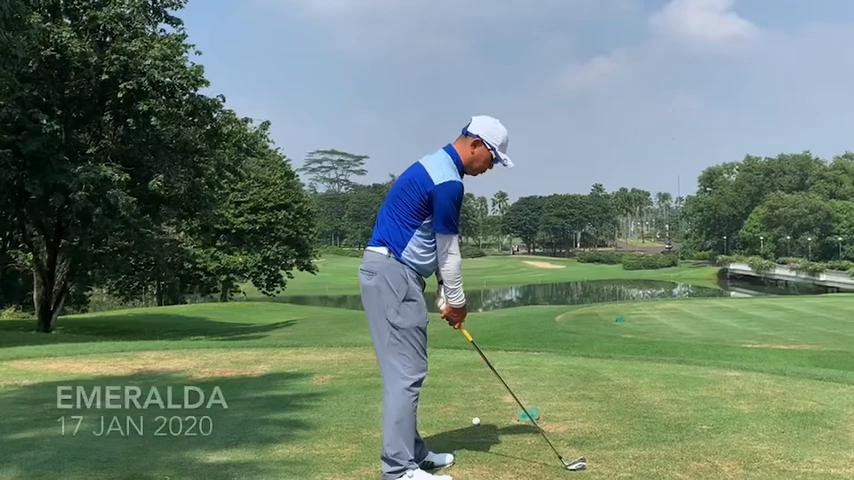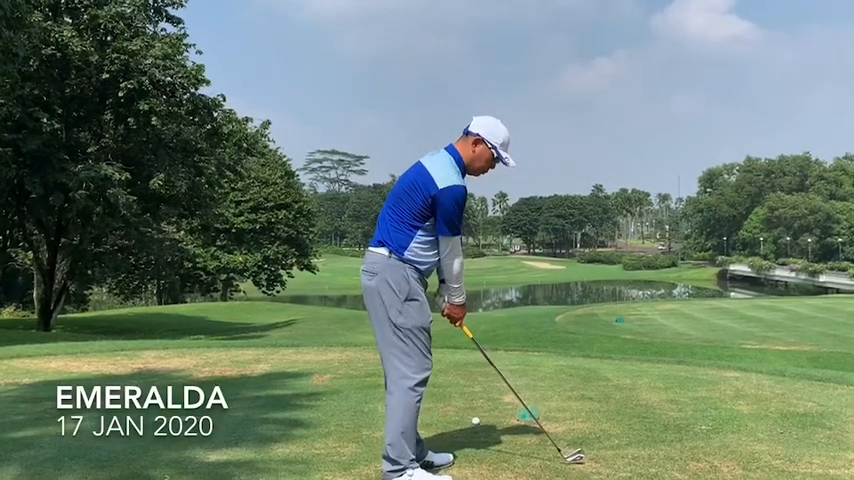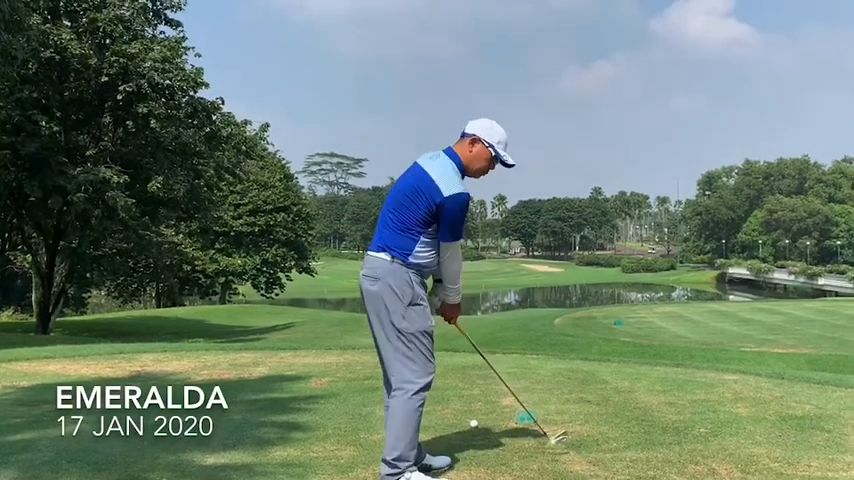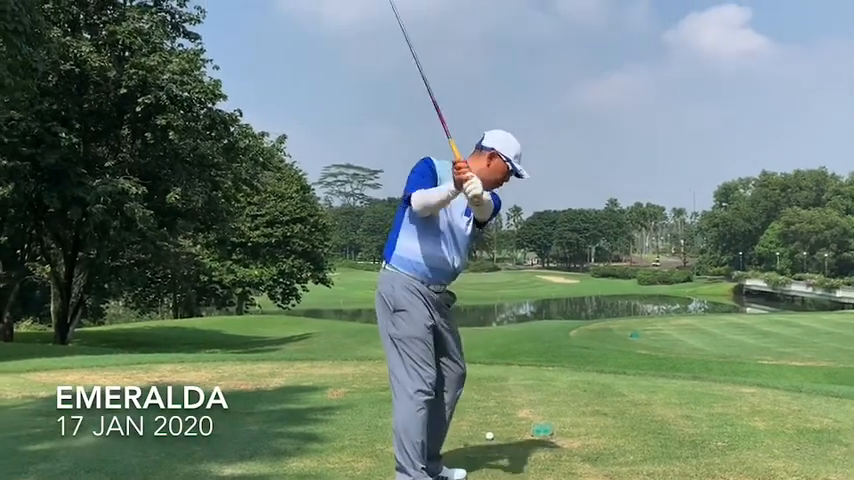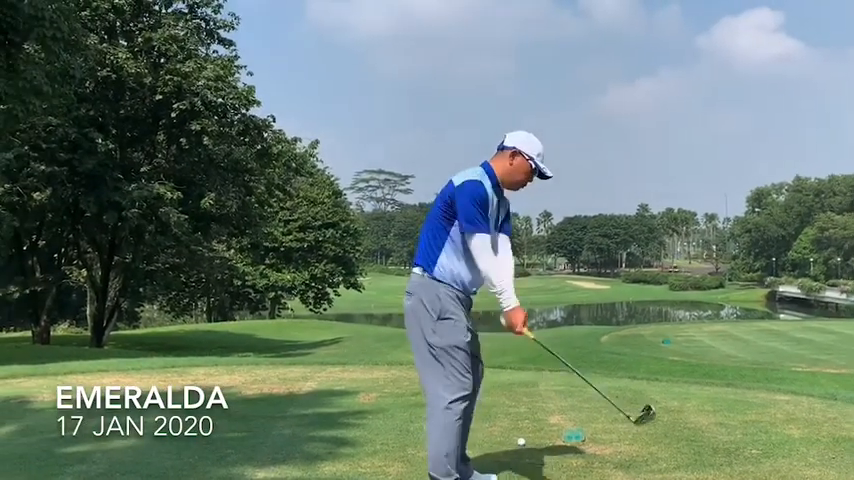
dt=1s
person 1, frame 1
left shoulder: (437, 166)
right shoulder: (448, 181)
left elbow: (441, 245)
right elbow: (449, 249)
left wrist: (447, 291)
right wrist: (457, 300)
left hip: (394, 271)
right hip: (393, 273)
left knee: (407, 368)
right knee: (406, 371)
left ankle: (411, 450)
person 1, frame 2
left shoulder: (437, 164)
right shoulder: (451, 184)
right elbow: (451, 250)
left wrist: (446, 287)
right wrist: (456, 298)
left hip: (392, 271)
right hip: (395, 274)
left knee: (406, 368)
right knee: (410, 370)
left ankle: (410, 451)
person 1, frame 3
left shoulder: (431, 163)
right shoulder: (454, 191)
right elbow: (451, 253)
left wrist: (439, 282)
right wrist: (451, 297)
left hip: (383, 274)
right hip: (397, 278)
left knee: (401, 373)
right knee: (414, 375)
person 1, frame 4
left shoulder: (488, 199)
right shoulder: (430, 168)
left elbow: (481, 207)
right elbow: (420, 203)
left wrist: (469, 184)
right wrist: (454, 187)
left hip: (437, 293)
right hip: (403, 288)
left knee: (451, 377)
right knee: (416, 384)
person 1, frame 5
left shoulder: (500, 204)
right shoulder: (472, 185)
left elbow: (503, 254)
right elbow: (480, 253)
left wrist: (512, 301)
right wrist: (509, 304)
left hip: (446, 295)
right hip: (434, 294)
left knee: (466, 382)
right knee: (451, 390)
